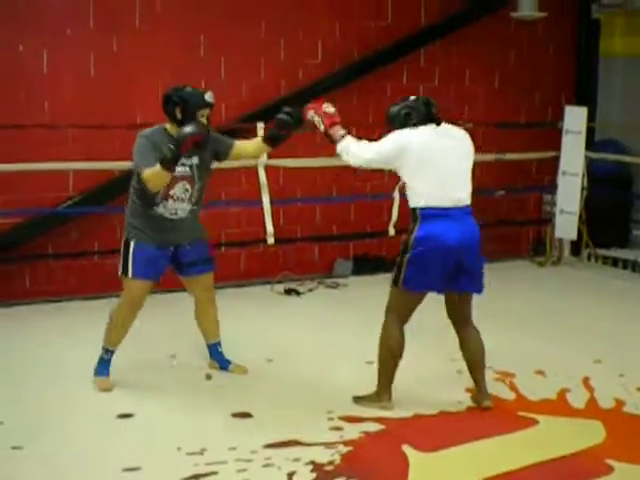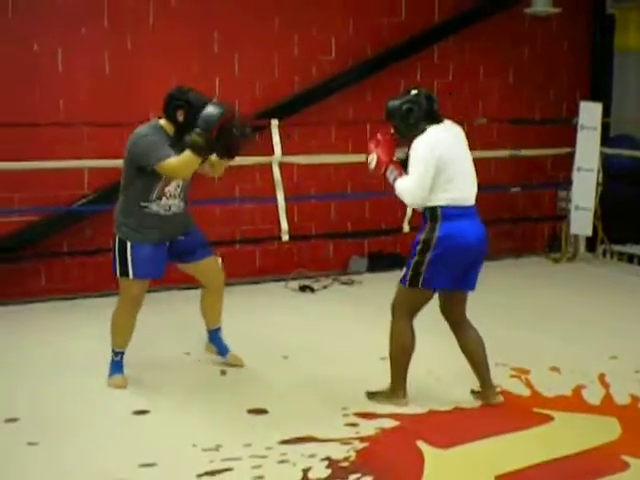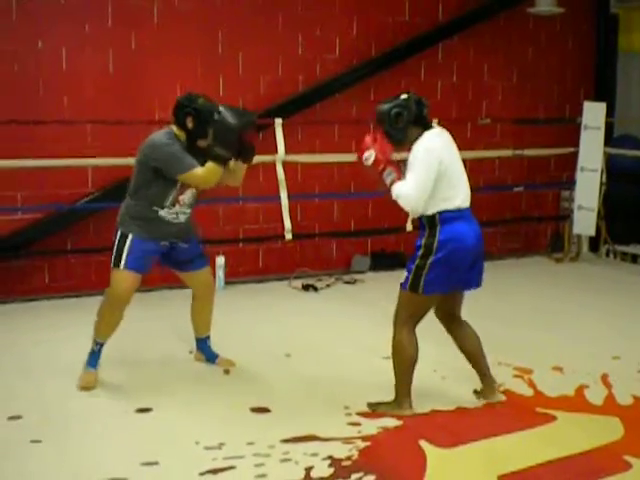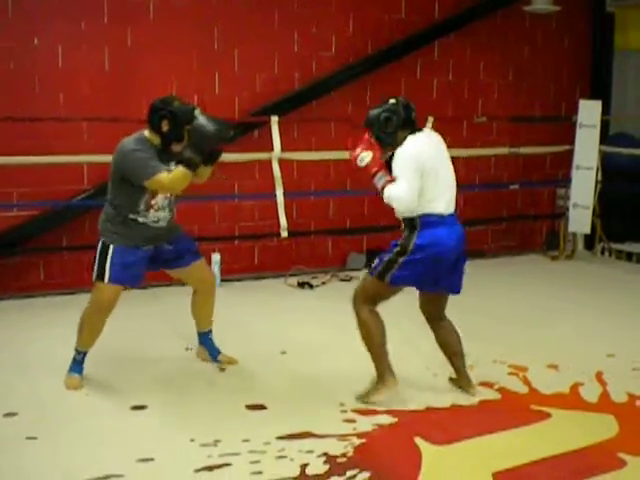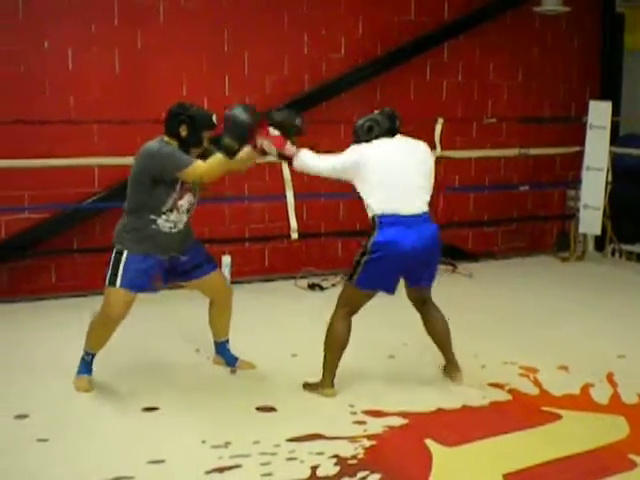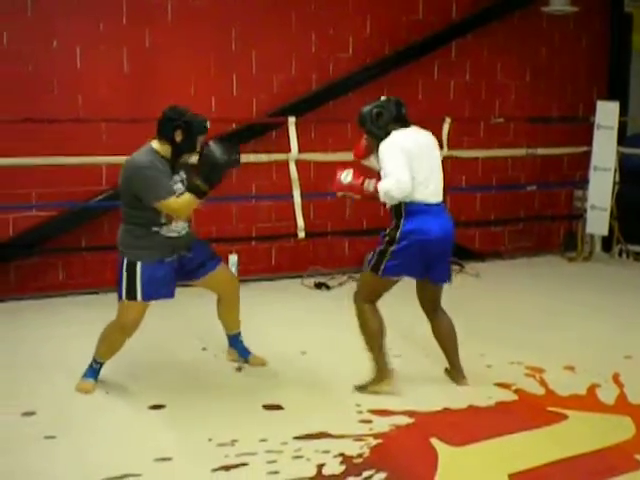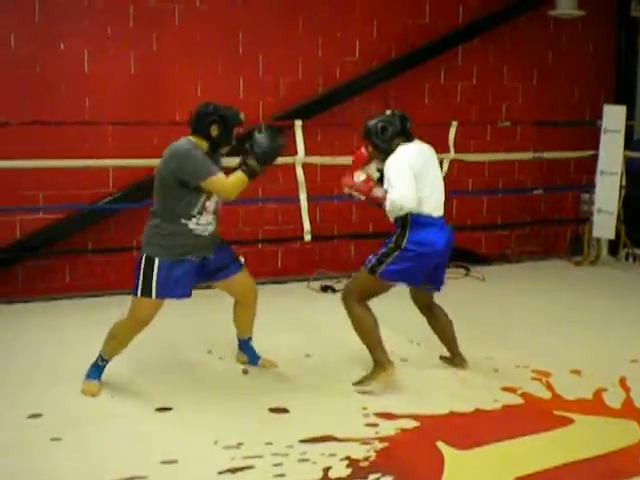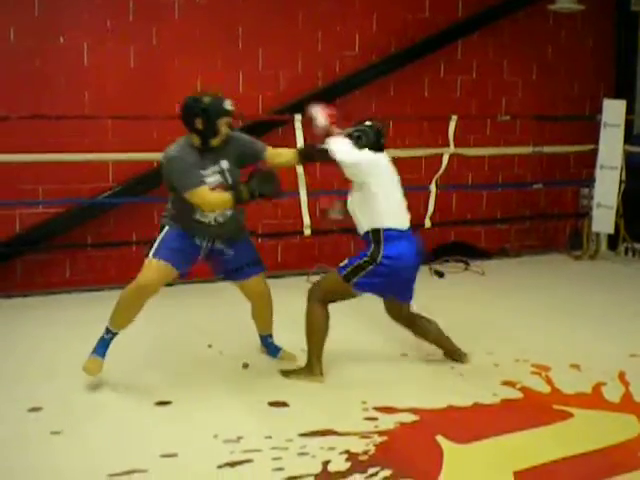
dt=0.3s
person 1, frame 1
left shoulder: (406, 140)
right shoulder: (462, 137)
left elbow: (360, 155)
left wrist: (332, 126)
left hip: (429, 234)
right hip: (466, 229)
left knee: (395, 317)
right knee: (462, 319)
left ankle: (383, 393)
right ankle: (482, 392)
person 1, frame 2
left shoulder: (428, 141)
right shoulder: (451, 131)
left elbow: (414, 196)
left wrist: (387, 166)
right wrist: (395, 159)
left hip: (444, 234)
right hip: (471, 230)
left knee: (401, 313)
right knee: (456, 318)
left ankle: (397, 390)
right ankle: (488, 389)
person 1, frame 3
left shoulder: (426, 148)
right shoulder: (437, 135)
left elbow: (413, 201)
left wrist: (384, 166)
right wrist: (387, 161)
left hip: (443, 238)
right hip: (466, 232)
left knee: (404, 322)
right knee: (450, 317)
left ankle: (402, 401)
right ankle: (488, 384)
person 1, frame 4
left shoulder: (407, 151)
right shoulder: (432, 139)
left elbow: (404, 202)
left wrist: (376, 174)
right wrist: (381, 162)
left hip: (423, 239)
right hip: (452, 235)
left knee: (363, 299)
right knee: (434, 314)
left ankle: (384, 377)
right ankle: (464, 379)
person 1, frame 5
left shoulder: (363, 154)
right shoulder: (422, 149)
left elbow: (321, 165)
left wrist: (282, 148)
left hip: (388, 238)
right hip: (426, 234)
left knee: (344, 311)
right knee: (424, 303)
left ankle: (326, 382)
right ankle: (452, 365)
person 1, frame 6
left shoulder: (392, 143)
right shoulder: (425, 137)
left elbow: (398, 188)
left wrist: (363, 186)
right wrist: (369, 168)
left hip: (411, 226)
right hip: (441, 224)
left knee: (364, 298)
right knee: (432, 305)
left ankle: (382, 375)
right ankle: (457, 370)
person 1, frame 7
left shoulder: (399, 158)
right shoulder: (423, 150)
left elbow: (404, 200)
left wrist: (370, 190)
right wrist: (373, 173)
left hip: (414, 238)
right hip: (439, 235)
left knee: (352, 296)
right knee: (425, 302)
left ankle: (382, 365)
right ankle: (456, 356)
person 1, frame 8
left shoulder: (371, 161)
right shoulder: (368, 165)
left elbow: (346, 157)
left wrist: (327, 128)
left hip: (385, 253)
right hip: (405, 249)
left knee: (317, 295)
right knee: (403, 315)
left ankle: (313, 367)
right ankle: (455, 351)
person 2, frame 1
left shoulder: (207, 140)
right shoulder: (148, 140)
left elbow: (245, 149)
right elbow: (153, 183)
left wrist: (274, 134)
right wrist: (174, 151)
left hip: (187, 234)
right hip: (145, 234)
left knee: (206, 293)
right knee: (132, 301)
left ankle: (217, 356)
right ankle: (103, 363)
person 2, frame 2
left shoulder: (186, 138)
right shoulder: (146, 138)
left elbow: (213, 169)
right elbow: (179, 169)
left wrist: (228, 146)
right wrist: (205, 137)
left hip: (179, 226)
right hip: (138, 233)
left knee: (215, 277)
right knee: (131, 299)
left ankle: (216, 343)
right ankle: (116, 363)
person 2, frame 3
left shoulder: (199, 145)
right shoulder: (161, 145)
left elbow: (234, 180)
right elbow: (203, 179)
left wrist: (242, 148)
right wrist: (224, 145)
left hip: (180, 232)
right hip: (139, 230)
left knee: (205, 287)
right knee: (119, 295)
left ankle: (203, 349)
right ankle: (93, 358)
person 2, frame 4
left shoulder: (171, 148)
right shoulder: (131, 151)
left elbow: (201, 176)
right elbow: (170, 185)
left wrist: (210, 151)
right wrist: (196, 150)
left hip: (164, 234)
right hip: (123, 238)
left knee: (206, 280)
right knee: (100, 305)
left ankle: (207, 346)
right ankle: (77, 363)
person 2, frame 5
left shoulder: (186, 153)
right shoulder: (156, 153)
left elbow: (234, 164)
right elbow: (207, 174)
right wrist: (233, 140)
left hip: (179, 244)
right hip: (138, 246)
left knee: (222, 291)
right knee: (111, 313)
left ankle: (223, 353)
right ankle: (86, 363)
person 2, frame 6
left shoulder: (173, 159)
right shoulder: (143, 166)
left elbow: (188, 197)
right elbow: (179, 209)
left wrist: (214, 170)
right wrist: (207, 178)
left hip: (182, 244)
right hip: (144, 253)
left knee: (229, 286)
right knee: (127, 322)
left ankle: (237, 348)
right ankle: (93, 369)
person 2, frame 7
left shoulder: (204, 154)
right shoulder: (184, 153)
left elbow: (227, 192)
right elbow: (226, 189)
left wrist: (253, 158)
right wrist: (256, 162)
left hip: (205, 246)
right hip: (167, 251)
left knee: (247, 290)
right knee: (139, 318)
left ankle: (246, 351)
right ankle: (97, 368)
person 2, frame 8
left shoulder: (234, 141)
right shoulder: (177, 157)
left elbow: (276, 157)
right elbow: (205, 201)
right wrist: (249, 192)
left hip: (229, 234)
right hip: (183, 230)
left knee: (259, 292)
right knee: (143, 286)
left ankle: (268, 343)
right ankle: (103, 344)
